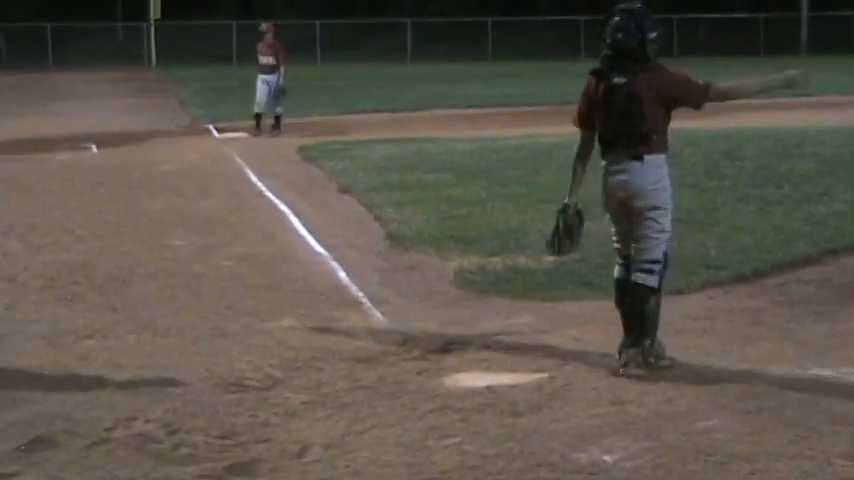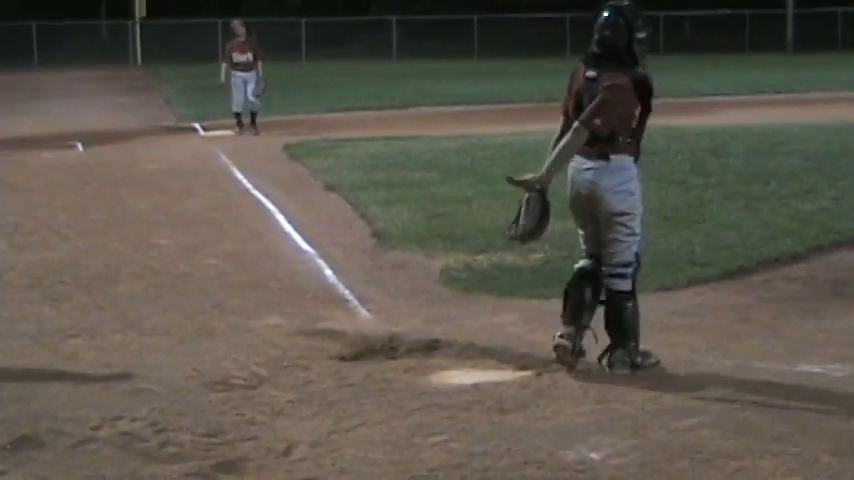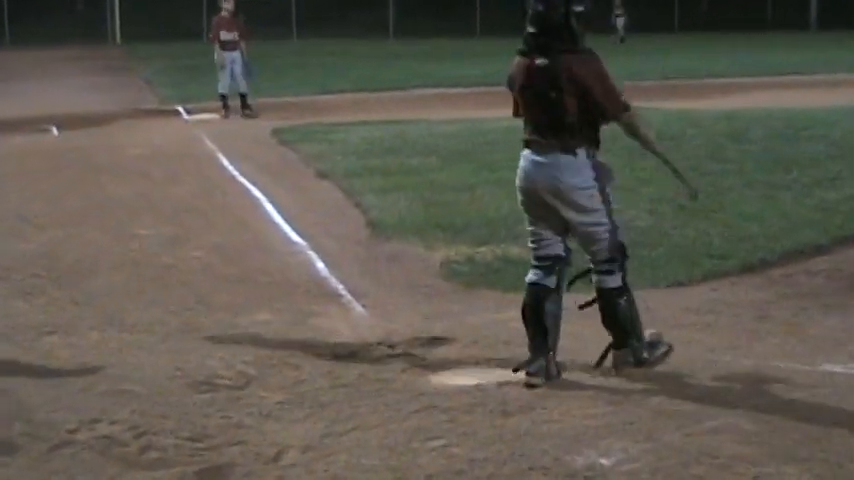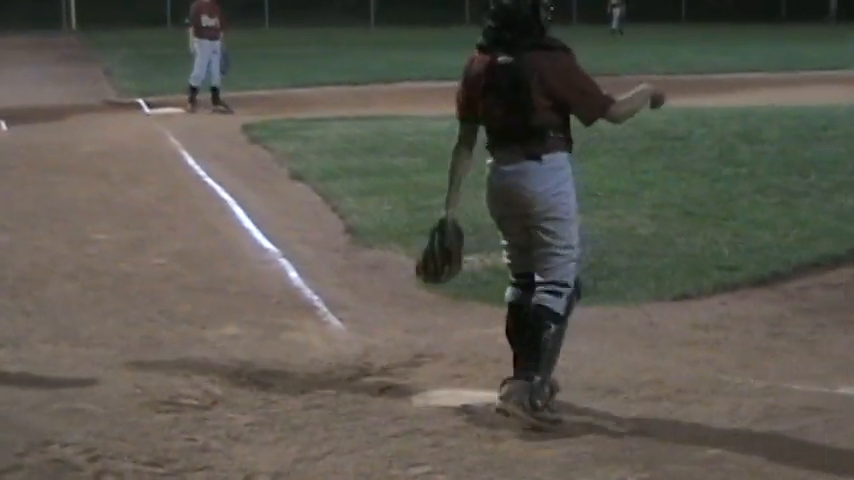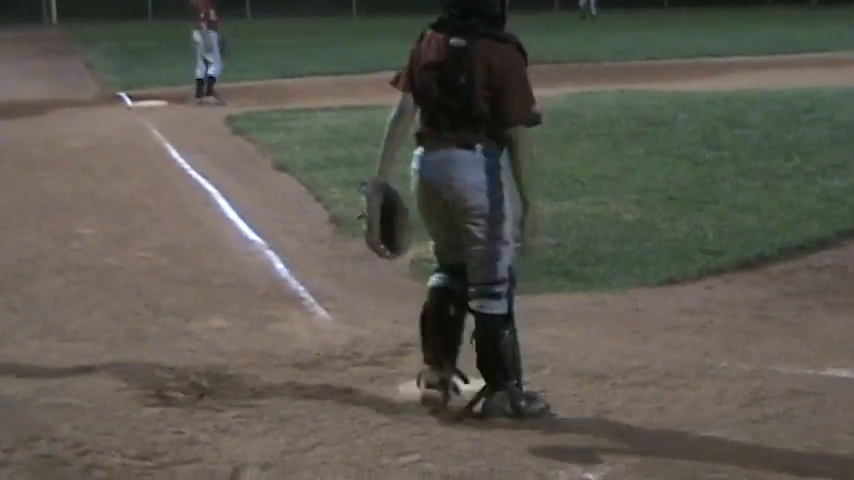
dt=0.4s
person 1, frame 1
left shoulder: (595, 83)
right shoulder: (657, 79)
left elbow: (586, 144)
right elbow: (720, 91)
left wrist: (572, 196)
right wrist: (779, 80)
left hip: (612, 175)
right hip: (649, 174)
left knee: (627, 261)
right knee: (650, 262)
left ankle: (634, 341)
right ankle: (639, 351)
person 1, frame 2
left shoulder: (585, 74)
right shoulder: (622, 84)
left elbow: (569, 131)
right elbow: (577, 132)
left wrist: (546, 177)
right wrist: (544, 176)
left hip: (580, 171)
right hip: (615, 175)
left knee: (593, 256)
right knee: (621, 264)
left ankle: (571, 333)
right ankle: (624, 351)
person 1, frame 3
left shoulder: (520, 66)
right shoulder: (579, 63)
right elbow: (626, 117)
left hip: (532, 166)
right hip: (573, 169)
left knee: (545, 263)
right knee: (608, 255)
left ankle: (539, 361)
right ankle: (632, 348)
person 1, frame 4
left shoulder: (478, 63)
right shoulder: (550, 60)
left elbow: (465, 138)
right elbow: (612, 111)
left wrist: (450, 205)
right wrist: (647, 91)
left hip: (500, 174)
right hip: (548, 175)
left knee: (523, 280)
right knee: (558, 283)
left ankle: (531, 375)
right ankle: (526, 387)
person 1, frame 5
left shoulder: (429, 42)
right shoulder: (502, 52)
left elbow: (402, 112)
right elbow: (517, 132)
left wrist: (381, 177)
right wrist: (527, 203)
left hip: (427, 162)
right hip: (475, 168)
left knee: (451, 268)
right knee: (491, 280)
left ankle: (437, 372)
right ankle: (504, 391)
